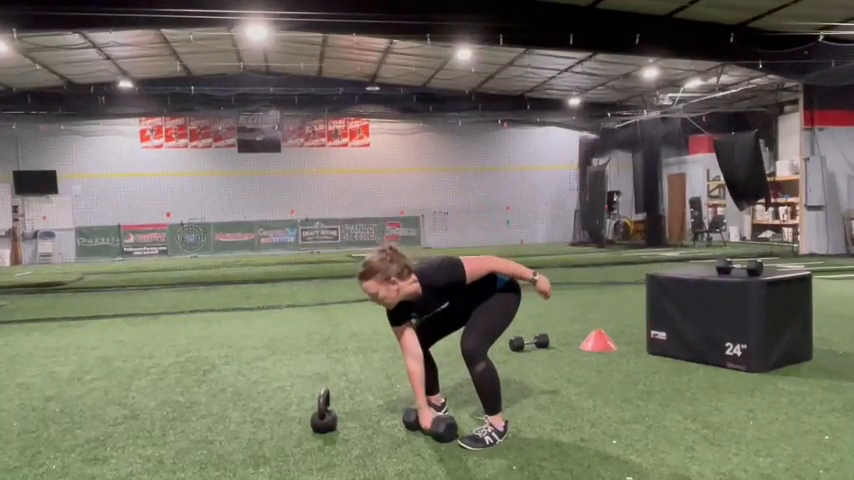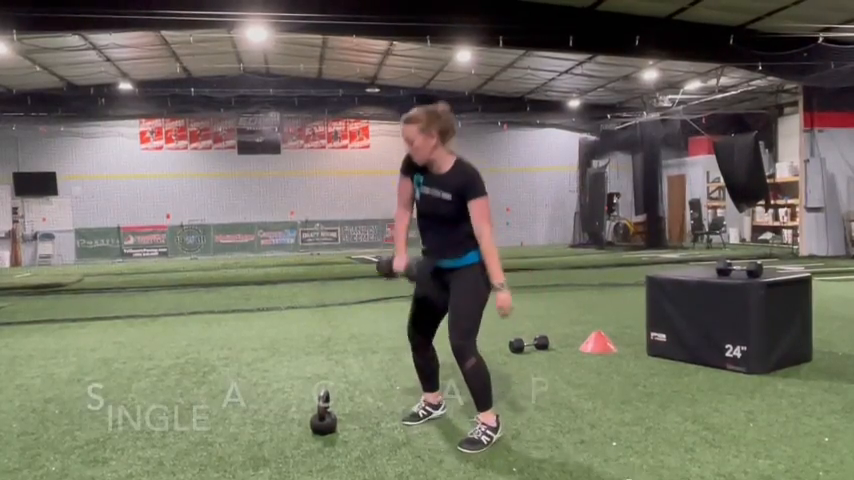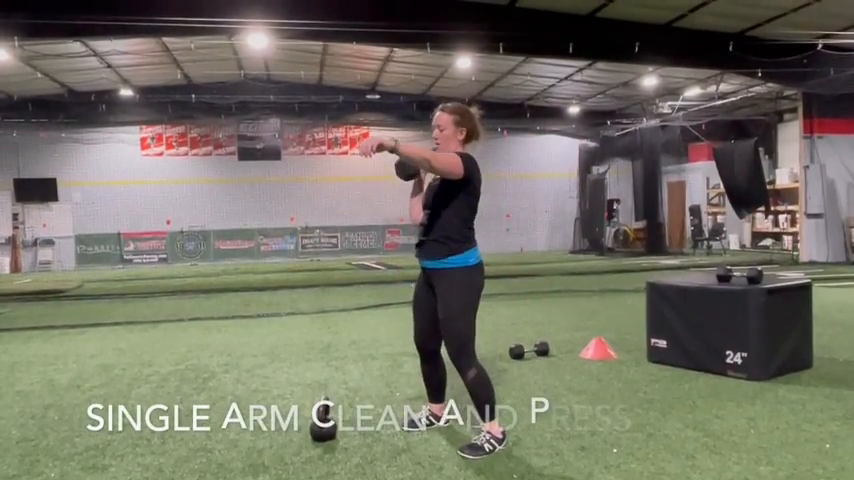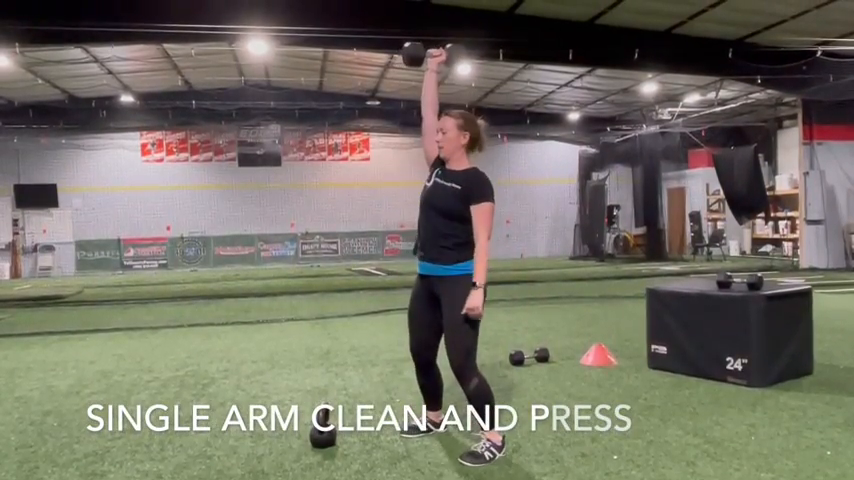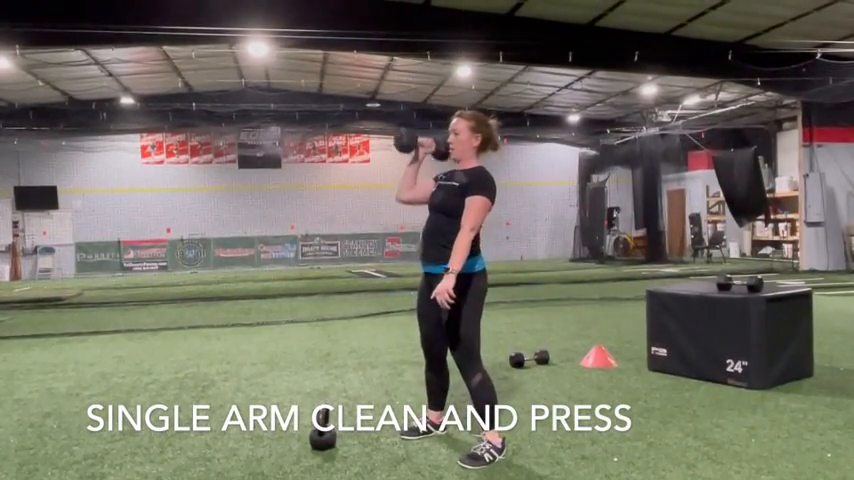
dt=1s
person 1, frame 1
left shoulder: (438, 275)
right shoulder: (399, 308)
left elbow: (490, 263)
right elbow: (413, 357)
left wrist: (534, 278)
right wrist: (422, 407)
left hip: (500, 292)
left knee: (471, 348)
right knee: (418, 341)
left ankle: (497, 424)
right ankle: (436, 402)
person 1, frame 2
left shoulder: (466, 176)
right shoulder: (412, 166)
left elbow: (485, 233)
right elbow: (404, 210)
left wrist: (499, 286)
right wrist: (400, 253)
left hip: (470, 267)
right hip: (435, 266)
left knee: (461, 342)
right knee: (418, 333)
left ankle: (489, 421)
right ankle: (432, 401)
person 1, frame 3
left shoulder: (464, 165)
right shoulder: (440, 175)
left elbow: (429, 159)
right elbow: (418, 216)
left wrist: (389, 144)
right wrist: (418, 179)
left hip: (459, 272)
right hip: (431, 271)
left knee: (461, 353)
right knee: (425, 345)
left ankle: (494, 430)
right ankle: (436, 411)
person 1, frame 4
left shoulder: (476, 182)
right shoulder: (437, 168)
left elbow: (482, 241)
right elbow: (427, 112)
left wrist: (478, 288)
right wrist: (431, 69)
left hip: (458, 281)
right hip: (426, 279)
left knee: (462, 363)
right knee: (421, 354)
left ankle: (494, 438)
right ankle: (434, 418)
person 1, frame 5
left shoulder: (480, 179)
right shoulder: (447, 178)
left elbow: (467, 231)
right elbow: (404, 194)
left wrist: (451, 276)
right wrist: (417, 157)
left hip: (461, 280)
right hip: (431, 277)
left knee: (466, 357)
right knee: (432, 352)
left ankle: (494, 440)
right ankle: (434, 419)
